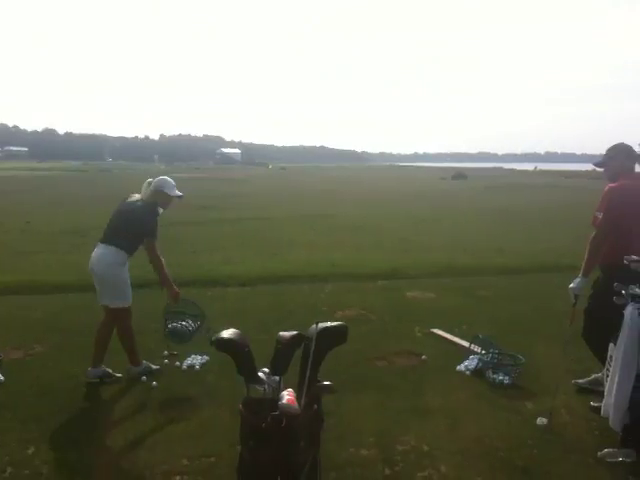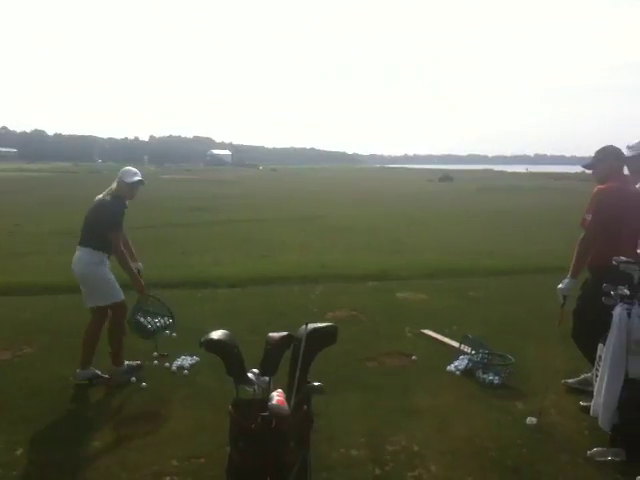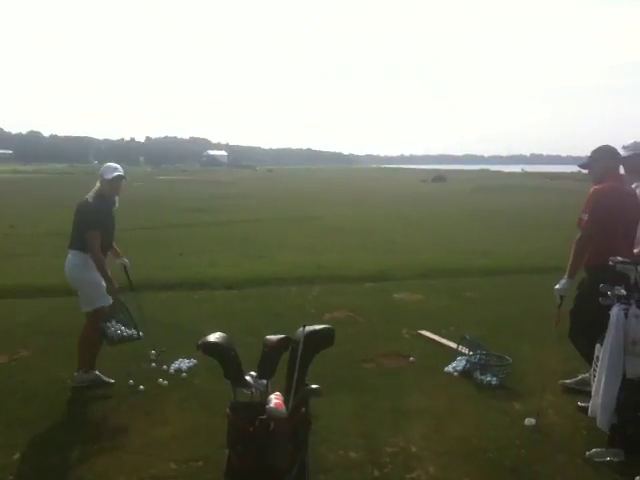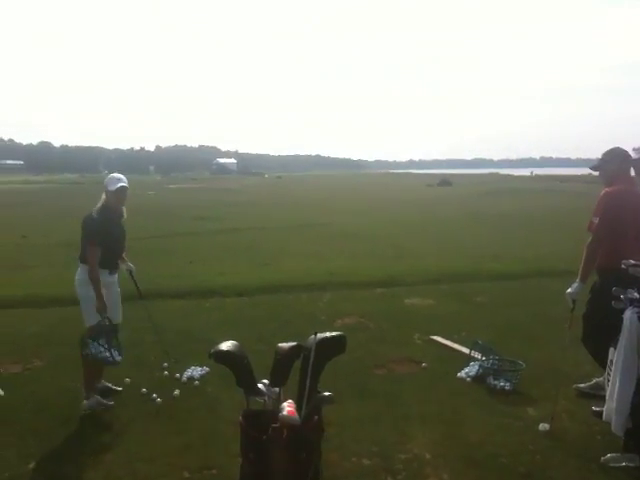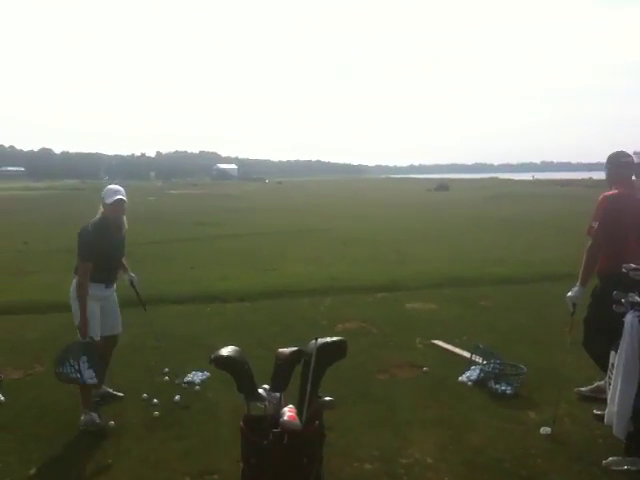
dt=0.2s
person 1, frame 1
left shoulder: (616, 191)
left elbow: (599, 237)
left wrist: (582, 277)
left hip: (616, 272)
left knee: (594, 329)
right knee: (615, 329)
right ankle: (609, 375)
person 1, frame 2
left shoulder: (604, 193)
left elbow: (588, 238)
left wrist: (571, 278)
left hip: (605, 273)
left knee: (583, 329)
right knee: (603, 329)
person 1, frame 3
left shoulder: (601, 193)
left elbow: (585, 238)
left wrist: (568, 278)
left hip: (601, 274)
left knee: (581, 329)
right knee: (600, 328)
person 1, frame 4
left shoulder: (611, 196)
left elbow: (595, 242)
left wrist: (580, 282)
left hip: (613, 277)
left knee: (593, 334)
right knee: (613, 332)
person 1, frame 5
left shoulder: (610, 200)
left elbow: (595, 246)
left wrist: (580, 286)
left hip: (613, 281)
left knee: (594, 337)
right knee: (615, 335)
person 2, frame 1
left shoulder: (136, 204)
right shoulder: (147, 213)
right elbow: (152, 255)
left wrist: (158, 257)
right wrist: (170, 287)
left hip: (100, 258)
right hip: (112, 261)
left knee: (112, 315)
right knee: (124, 316)
left ankle: (95, 367)
right ankle: (137, 366)
person 2, frame 2
left shoulder: (113, 204)
right shoulder: (110, 207)
left elbow: (121, 237)
right elbow: (117, 247)
left wrist: (135, 261)
right wrist: (135, 278)
left hip: (88, 261)
right hip: (92, 262)
left knee: (99, 315)
right knee: (119, 308)
left ankle: (84, 369)
right ankle: (118, 364)
person 2, frame 3
left shoulder: (106, 205)
right shoulder: (91, 207)
right elbow: (93, 248)
left wrist: (118, 256)
right wrist: (109, 280)
left hip: (92, 263)
right hip: (81, 264)
left knee: (95, 317)
right knee: (103, 315)
left ankle: (84, 369)
right ankle: (85, 372)
person 2, frame 4
left shoulder: (118, 217)
right shoulder: (95, 220)
right elbow: (92, 262)
left wrist: (125, 261)
right wrist: (99, 297)
left hip: (111, 277)
right hip: (91, 279)
left ankle: (97, 381)
right ankle: (90, 396)
person 2, frame 5
left shoulder: (119, 228)
right shoulder: (91, 233)
right elbow: (83, 276)
left wrist: (127, 272)
right wrist: (83, 316)
left hip: (108, 290)
right hip: (87, 292)
left knee: (110, 339)
left ankle: (99, 387)
right ankle: (87, 411)
